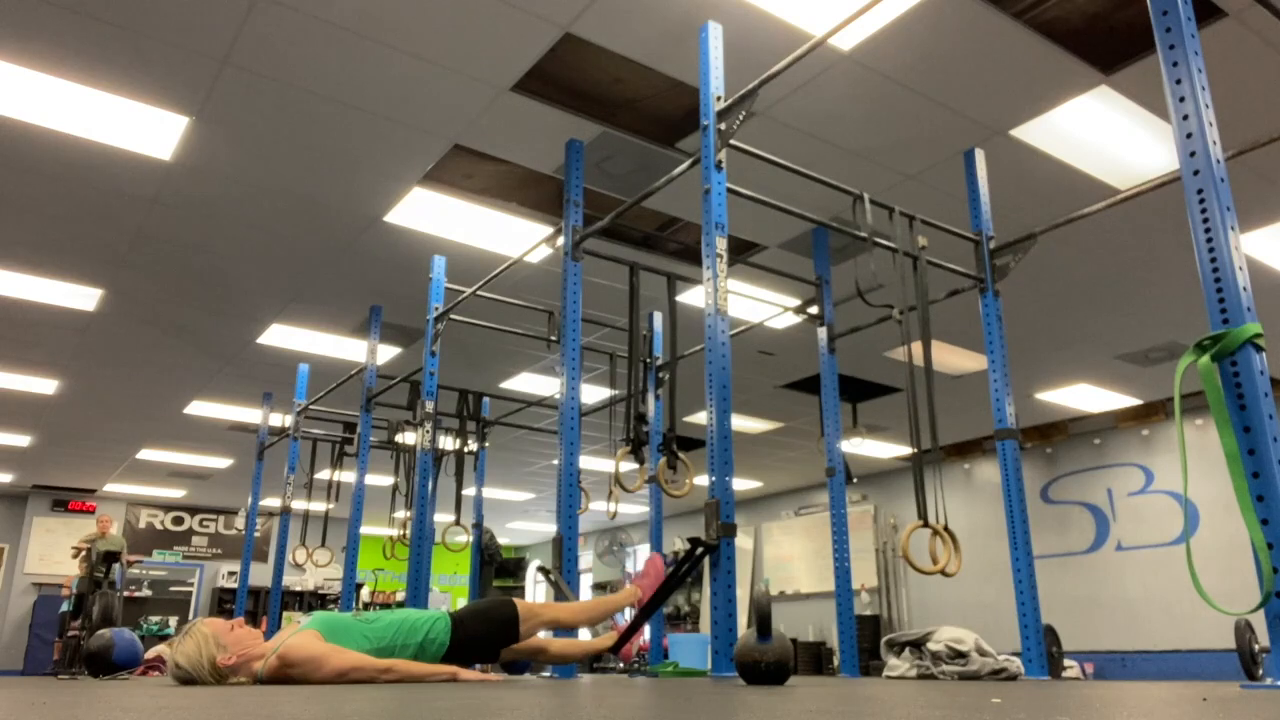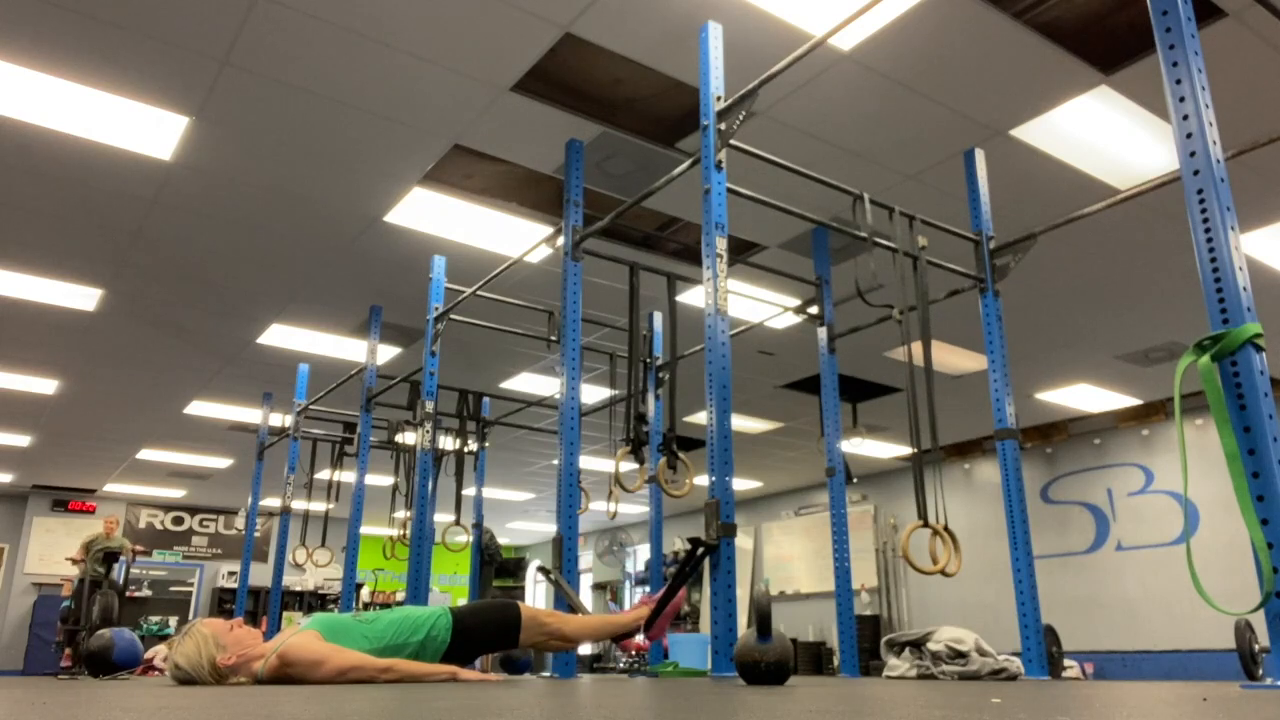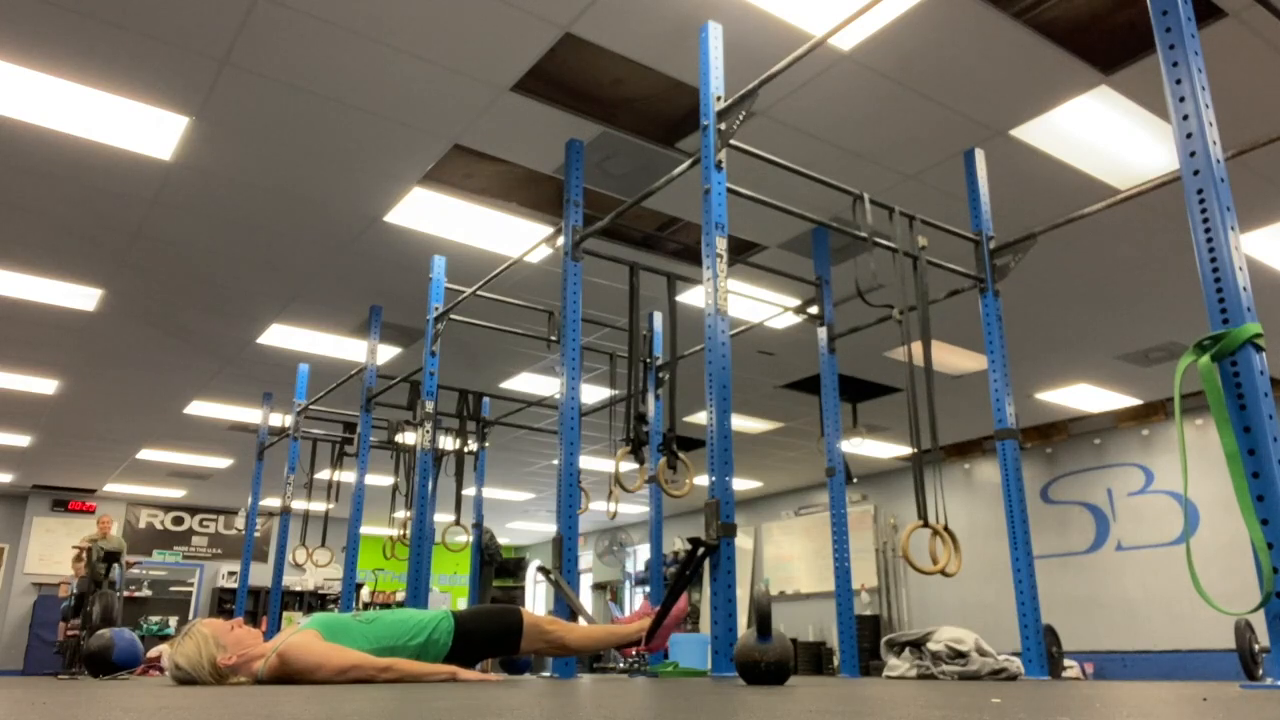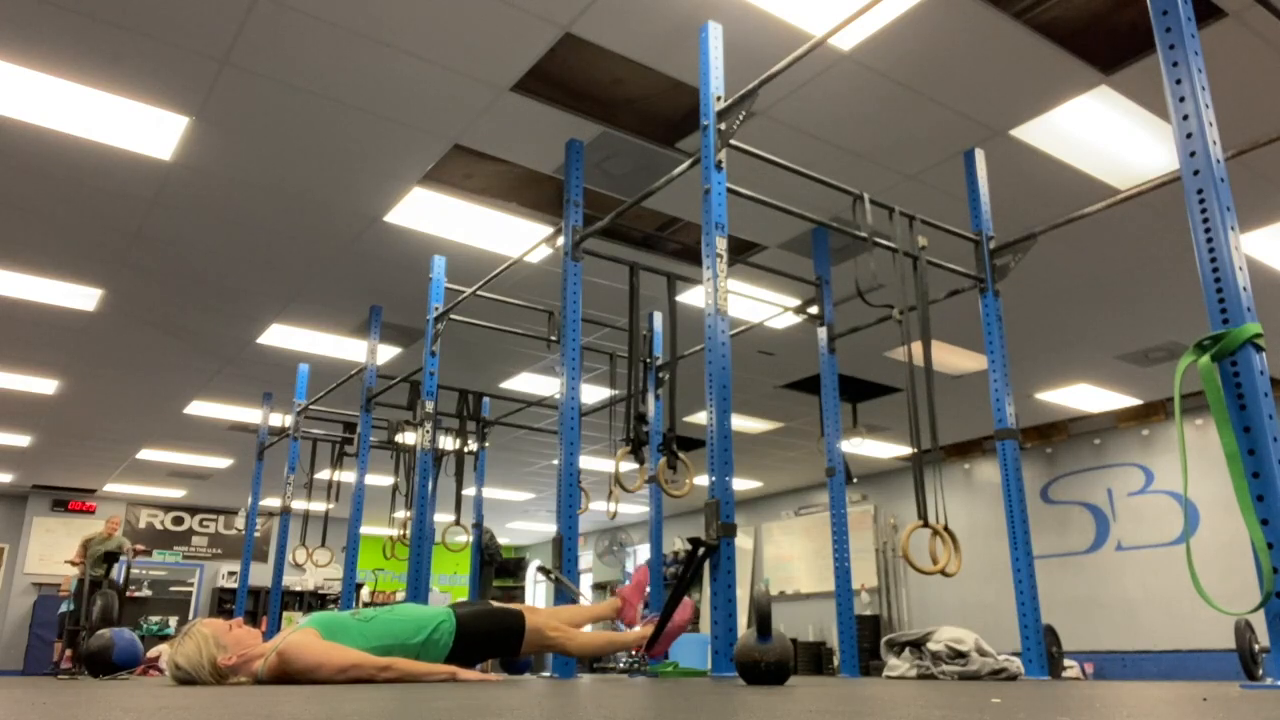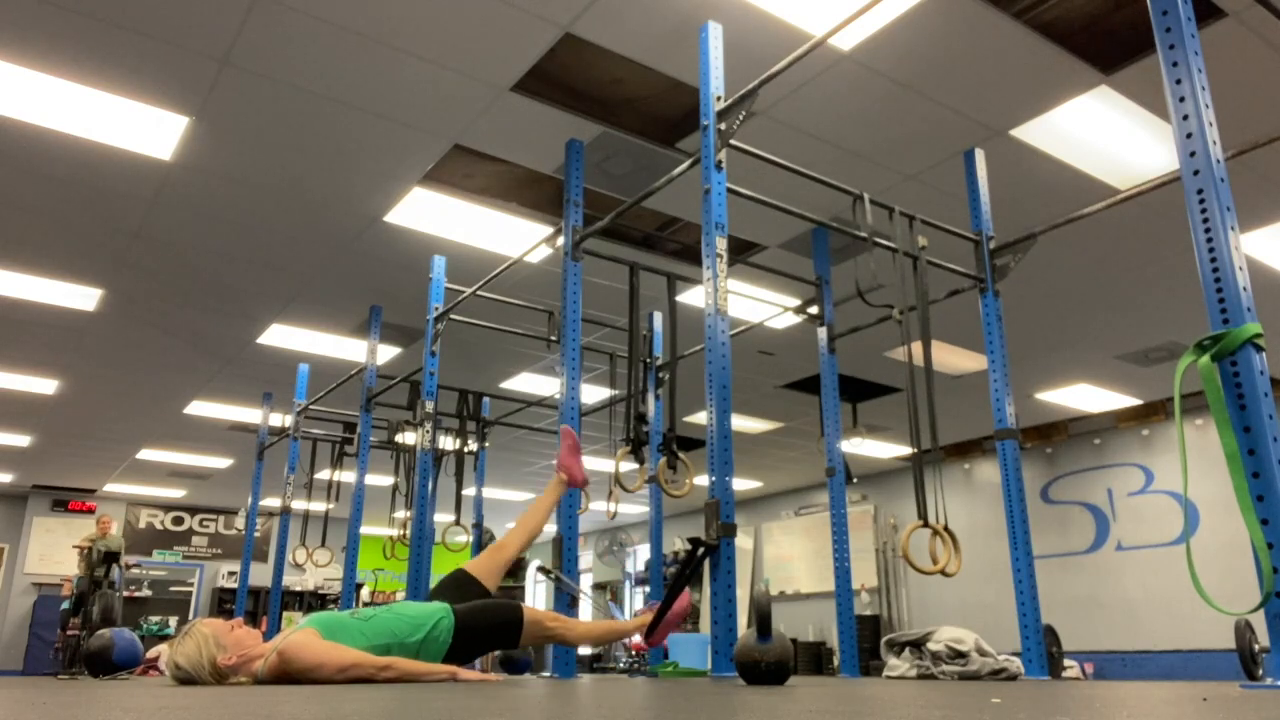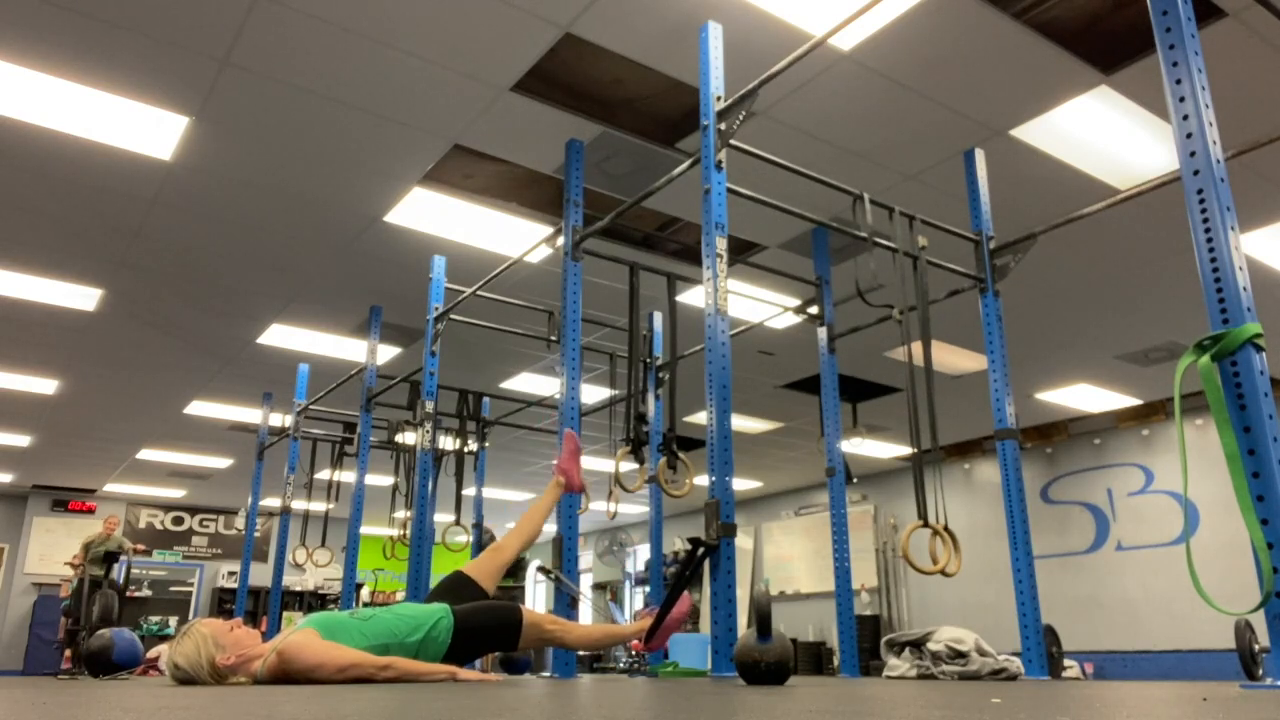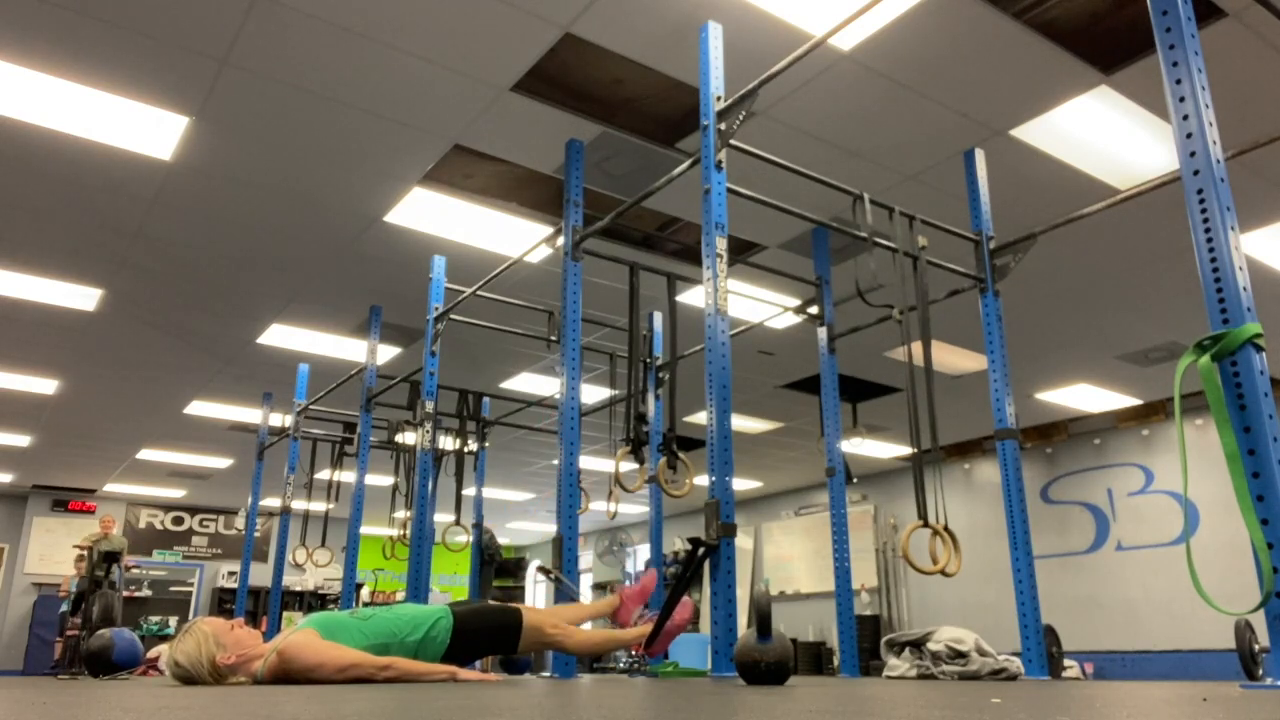
dt=0.5s
person 1, frame 1
left shoulder: (271, 657)
right shoulder: (289, 658)
right elbow: (382, 666)
right wrist: (458, 672)
left hip: (435, 629)
right hip: (443, 639)
left knee: (534, 646)
right knee: (543, 615)
left ankle: (609, 644)
right ankle: (637, 593)
person 1, frame 2
left shoulder: (274, 654)
right shoulder: (290, 659)
right elbow: (383, 669)
right wrist: (458, 673)
left hip: (439, 628)
right hip: (445, 634)
left knee: (538, 635)
right knee: (547, 623)
left ankle: (627, 625)
right ankle: (641, 619)
person 1, frame 3
left shoulder: (276, 652)
right shoulder: (290, 658)
right elbow: (381, 668)
right wrist: (457, 673)
left hip: (434, 626)
right hip: (444, 637)
left knee: (541, 634)
right knee: (547, 631)
left ankle: (628, 632)
right ankle: (642, 631)
person 1, frame 4
left shoulder: (277, 651)
right shoulder: (289, 656)
right elbow: (381, 668)
right wrist: (456, 673)
left hip: (436, 622)
right hip: (442, 638)
left knee: (534, 616)
right knee: (547, 631)
left ankle: (619, 606)
right ankle: (646, 635)
person 1, frame 5
left shoulder: (278, 650)
right shoulder: (290, 657)
right elbow: (383, 668)
right wrist: (457, 675)
left hip: (428, 616)
right hip: (442, 634)
left knee: (505, 550)
right knee: (550, 624)
left ankle: (564, 477)
right ankle: (646, 625)
person 1, frame 6
left shoulder: (276, 652)
right shoulder: (289, 656)
right elbow: (381, 668)
right wrist: (457, 674)
left hip: (425, 615)
right hip: (441, 633)
left knee: (502, 551)
right knee: (549, 627)
left ankle: (561, 481)
right ankle: (645, 629)
person 1, frame 7
left shoulder: (274, 652)
right shoulder: (290, 656)
right elbow: (381, 667)
right wrist: (457, 672)
left hip: (429, 619)
right hip: (439, 635)
left knee: (541, 614)
right knee: (548, 631)
left ankle: (619, 605)
right ankle: (648, 635)
